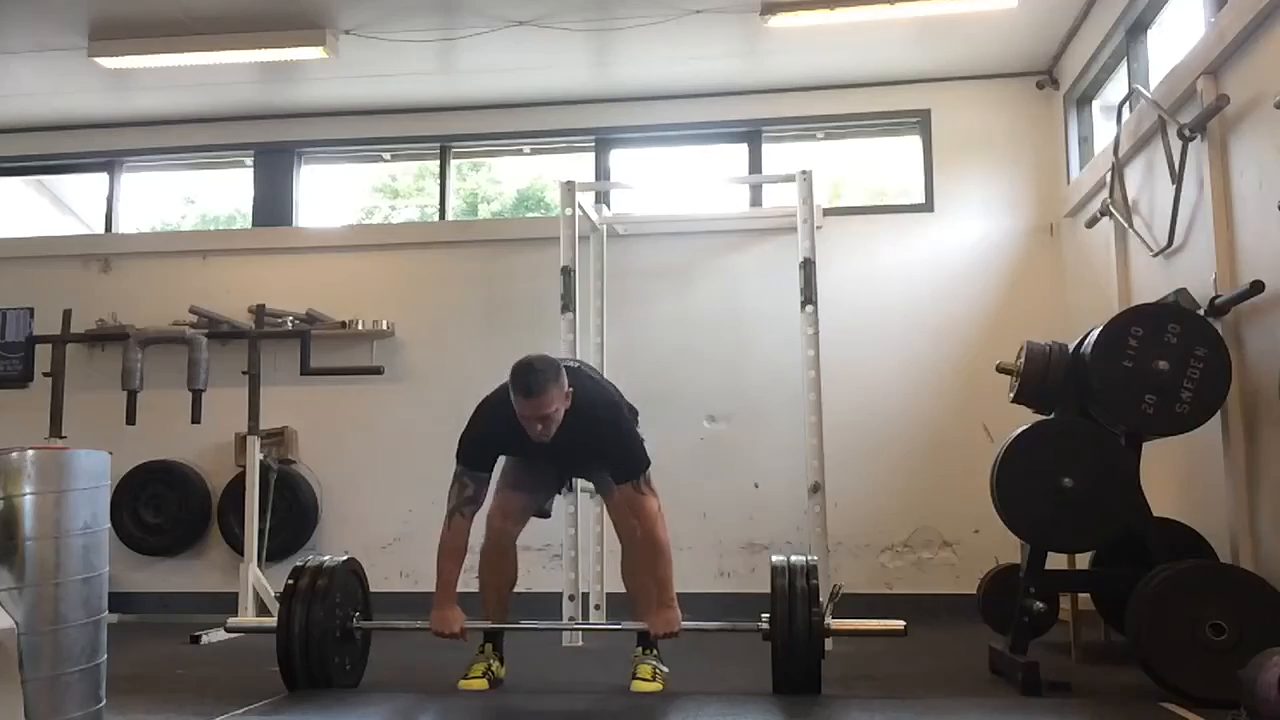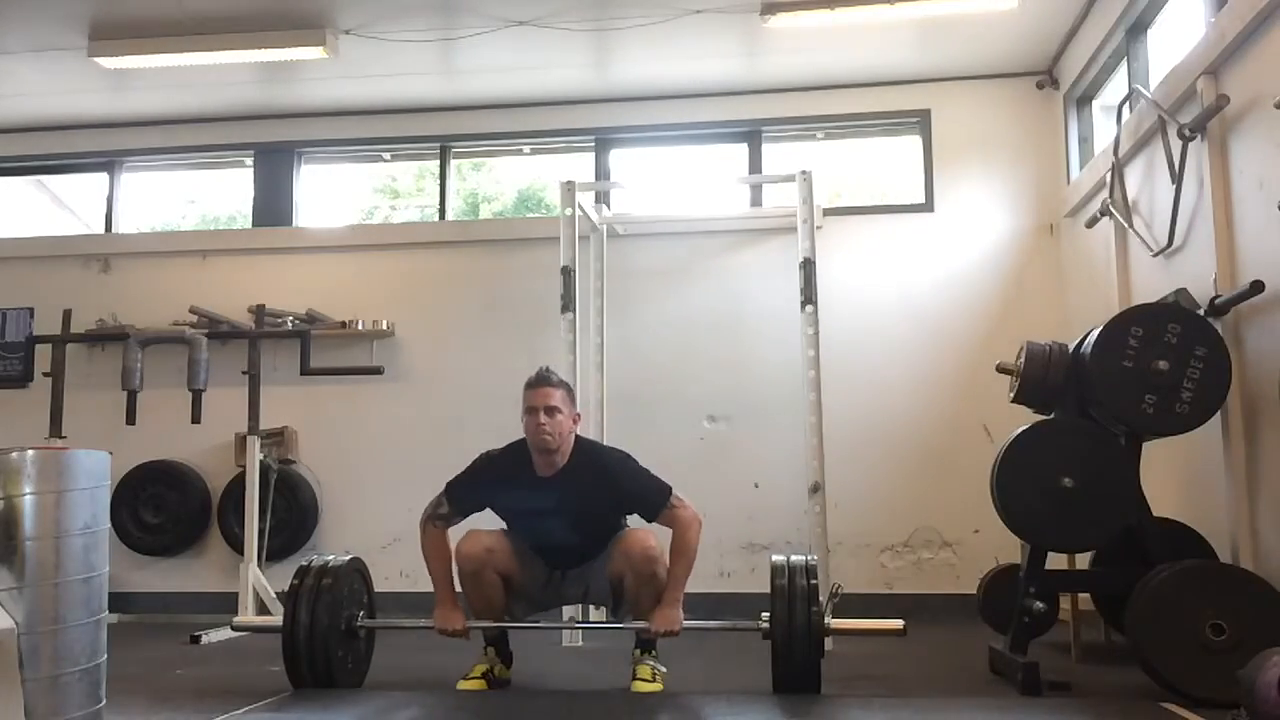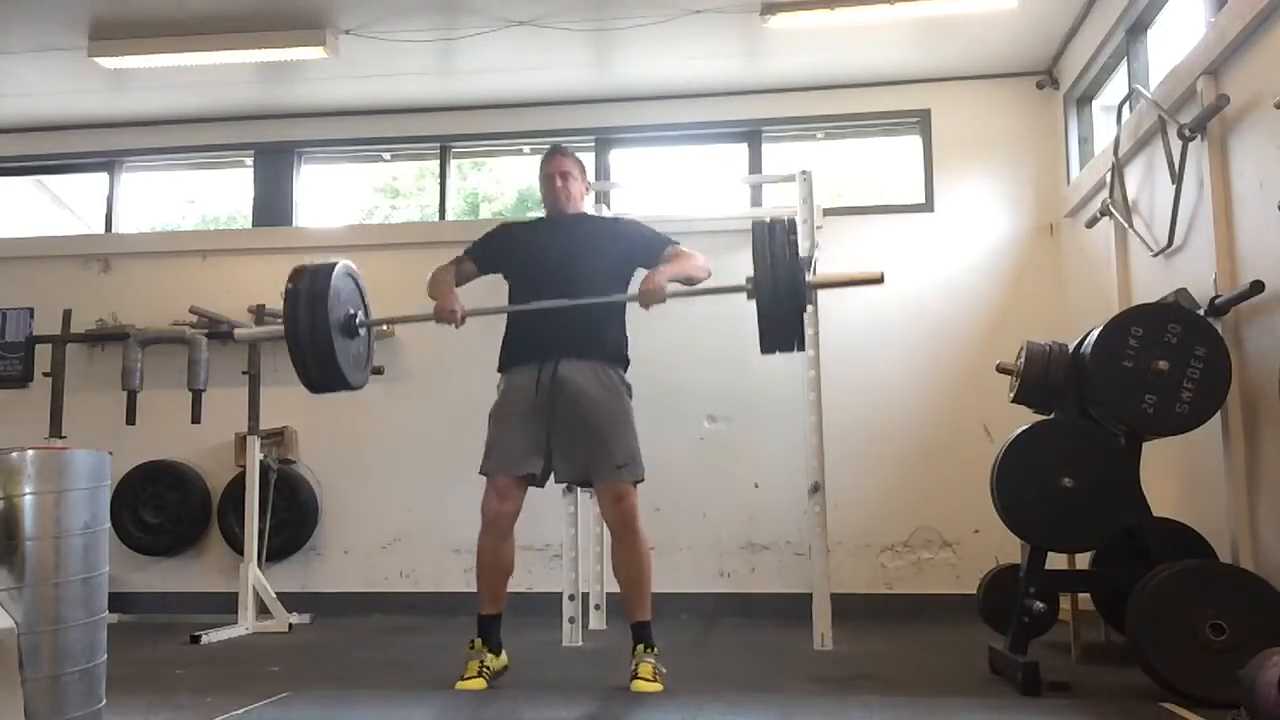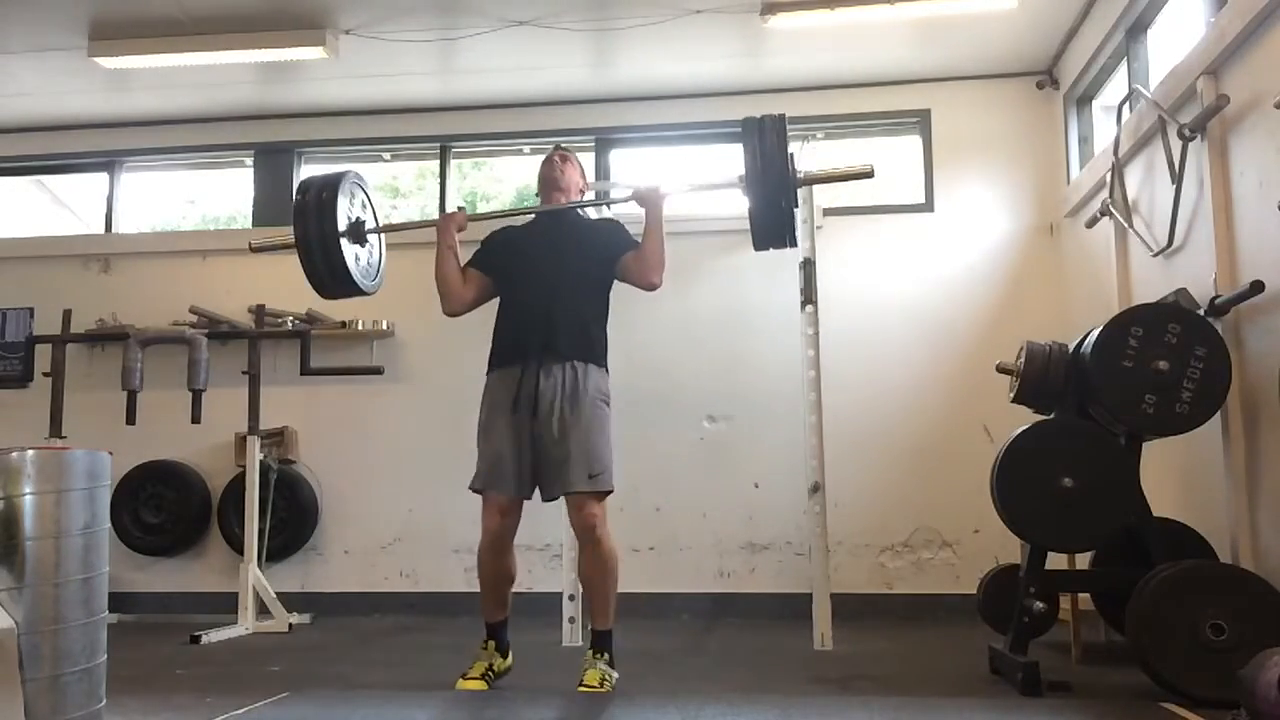
dt=1s
person 1, frame 1
left shoulder: (605, 413)
right shoulder: (491, 416)
left elbow: (647, 511)
right elbow: (460, 511)
left wrist: (666, 605)
right wrist: (445, 602)
left hip: (600, 454)
right hip: (534, 459)
left knee: (631, 525)
right knee: (500, 527)
left ankle: (647, 650)
right ankle: (491, 650)
person 1, frame 2
left shoulder: (609, 466)
right shoulder: (497, 467)
left elbow: (688, 520)
right elbow: (432, 521)
left wrist: (671, 603)
right wrist: (446, 604)
left hip: (600, 562)
right hip: (533, 567)
left knee: (646, 550)
right knee: (471, 549)
left ankle: (646, 653)
right ankle: (496, 654)
person 1, frame 3
left shoulder: (619, 233)
right shoulder: (514, 236)
left elbow: (698, 264)
right elbow: (446, 274)
left wrist: (664, 273)
right wrist: (445, 295)
left hip: (596, 373)
right hip: (525, 376)
left knee: (621, 507)
right knee: (498, 505)
left ankle: (644, 650)
right ankle: (487, 644)
person 1, frame 4
left shoulder: (603, 232)
right shoulder: (504, 240)
left elbow: (649, 275)
right elbow: (455, 300)
left wrist: (653, 213)
right wrist: (447, 237)
left hip: (575, 378)
right hip: (510, 381)
left knee: (588, 517)
right knee: (497, 521)
left ankle: (601, 654)
right ankle: (495, 647)
